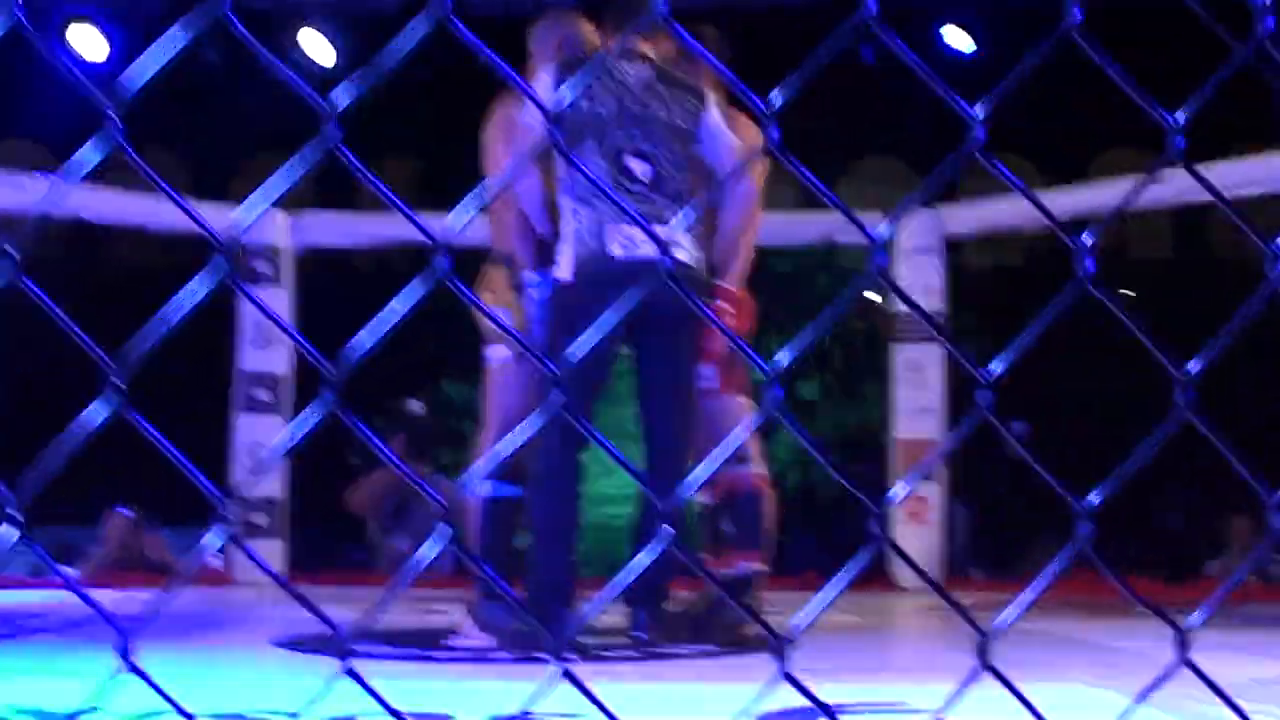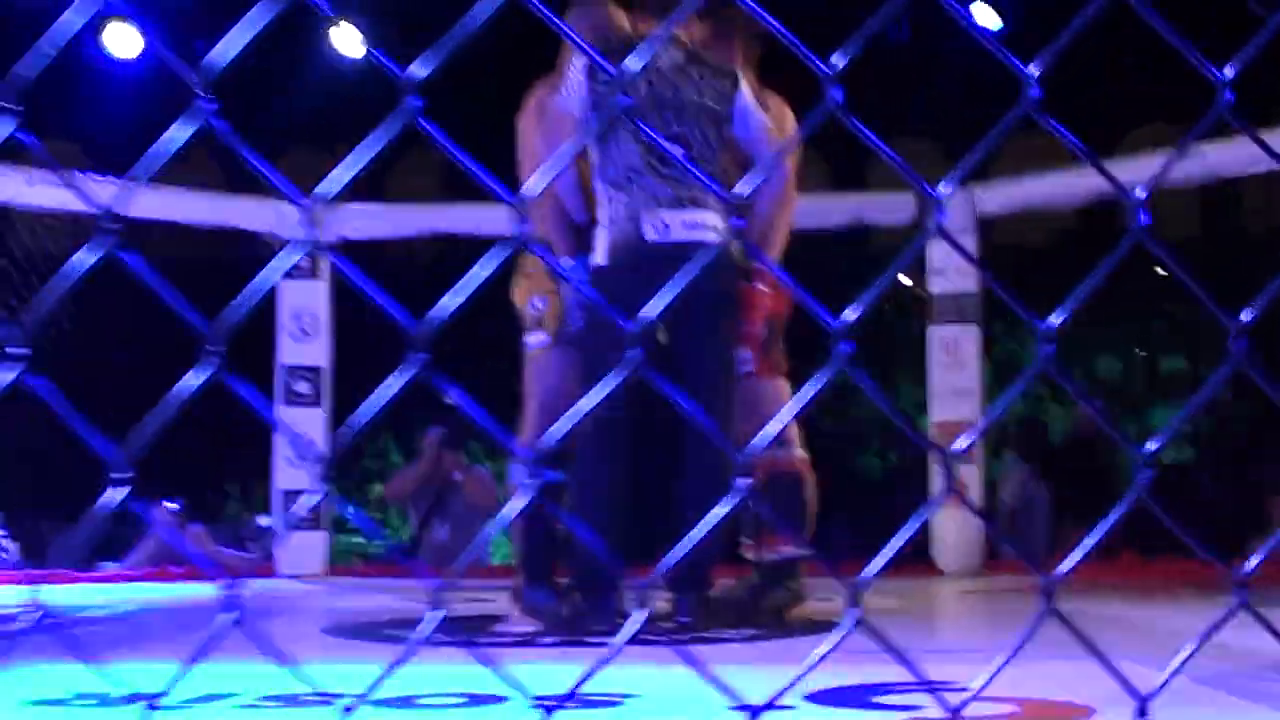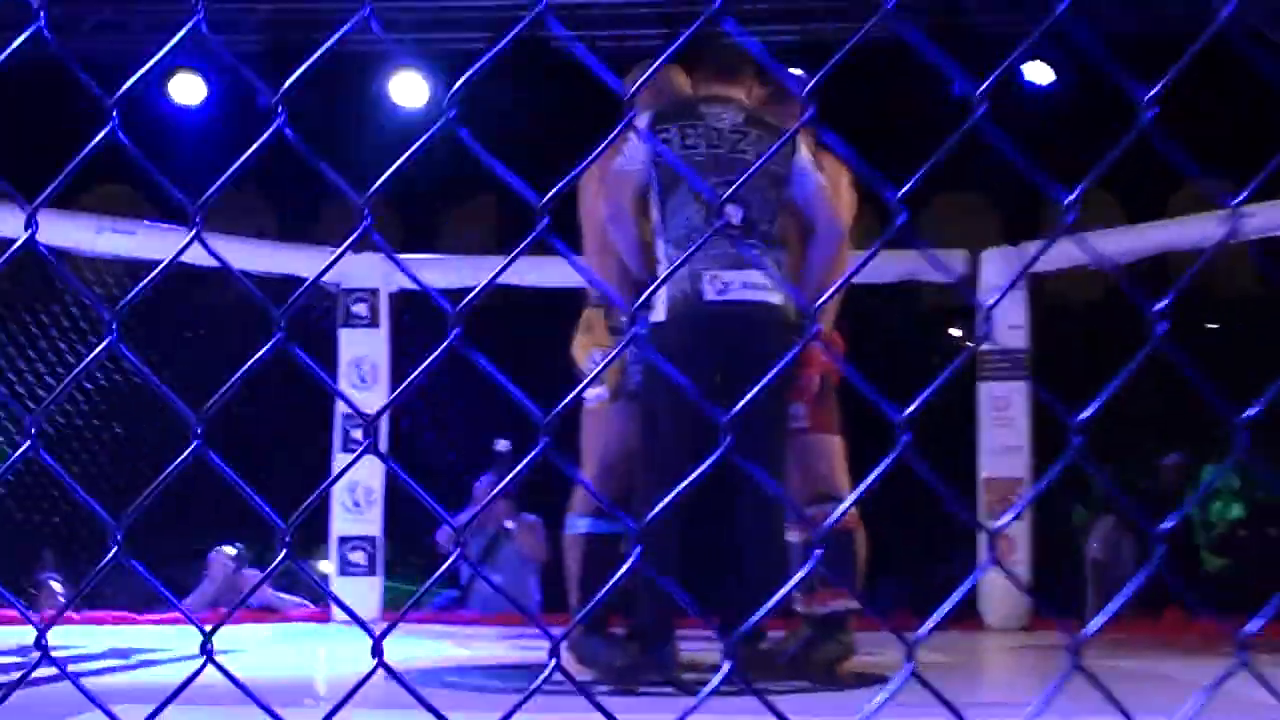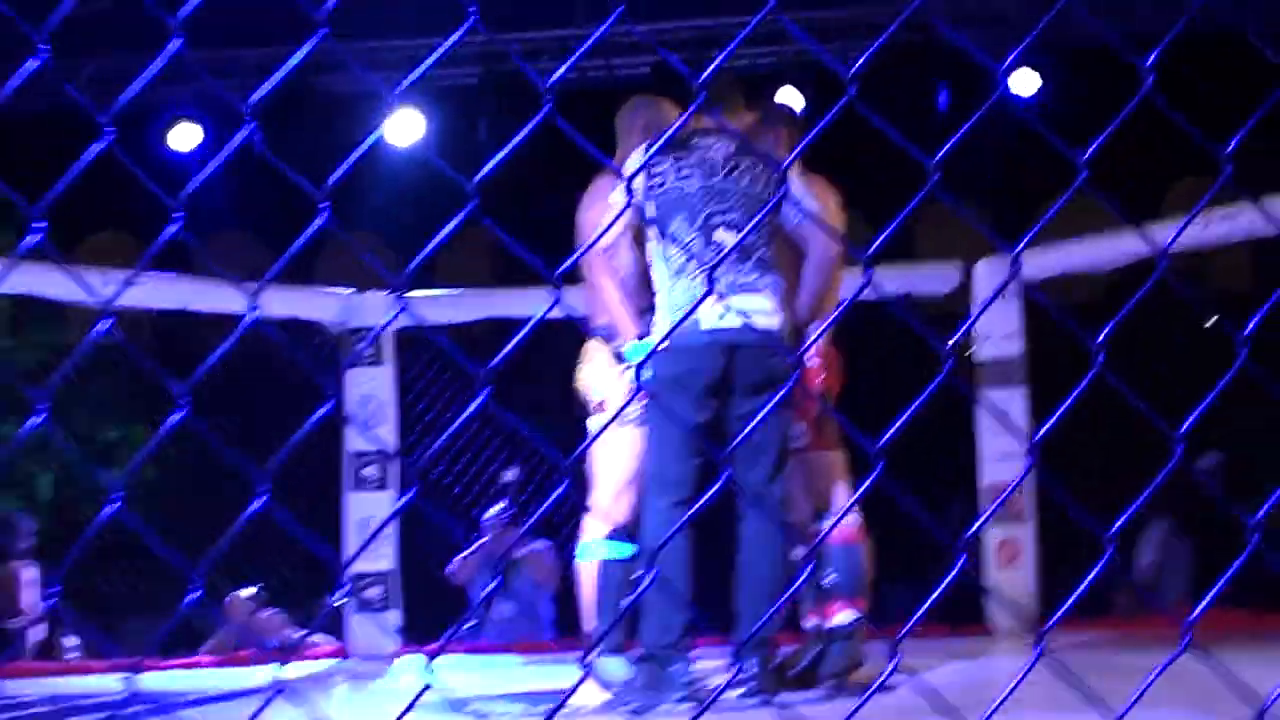
dt=0.2s
person 1, frame 1
left shoulder: (564, 78)
right shoulder: (690, 96)
left elbow: (519, 166)
right elbow: (741, 181)
left wrist: (552, 235)
right wrist: (706, 253)
left hip: (593, 266)
right hip: (674, 269)
left knee: (562, 430)
right knee: (668, 435)
left ankle: (552, 602)
right ankle: (649, 601)
person 1, frame 2
left shoulder: (596, 62)
right shoulder: (724, 79)
right elbow: (776, 161)
left wrist: (588, 220)
right wrist: (747, 236)
left hip: (630, 250)
right hip: (709, 251)
left knee: (605, 418)
right knee: (705, 419)
left ankle: (596, 588)
right ankle: (691, 585)
person 1, frame 3
left shoulder: (657, 124)
right shoulder: (782, 138)
left elbow: (614, 206)
right elbow: (831, 224)
left wrist: (647, 278)
right wrist: (801, 297)
left hip: (686, 310)
right hip: (764, 311)
left knee: (663, 472)
right knee: (759, 475)
left ankle: (654, 639)
right ankle: (743, 637)
person 1, frame 4
left shoulder: (653, 158)
right shoulder: (770, 166)
left elbow: (609, 241)
right elbow: (823, 248)
left wrist: (643, 314)
right wrist: (795, 320)
left hip: (686, 338)
right hip: (761, 337)
left knee: (668, 496)
right knee: (760, 495)
left ankle: (664, 659)
right ankle: (754, 655)
person 2, frame 1
left shoulder: (730, 126)
left elbow: (746, 208)
left wrist: (723, 287)
left hip: (712, 303)
left knee: (730, 445)
right knee: (706, 449)
left ankle: (744, 584)
right ankle: (724, 582)
person 2, frame 2
left shoulder: (763, 107)
left elbow: (780, 191)
left wrist: (758, 270)
left hip: (748, 285)
left knee: (769, 429)
right knee: (743, 431)
left ankle: (784, 566)
right ankle: (765, 566)
person 2, frame 3
left shoulder: (820, 167)
left elbow: (835, 252)
left wrist: (815, 329)
left hip: (803, 344)
left knee: (822, 485)
right knee: (797, 490)
left ankle: (834, 620)
right ankle: (814, 619)
person 2, frame 4
left shoulder: (809, 192)
left elbow: (827, 270)
left wrist: (810, 346)
left hip: (800, 364)
left knee: (828, 502)
right knee: (798, 507)
left ankle: (845, 633)
right ankle: (823, 632)
person 3, frame 1
right shoulder: (516, 109)
right elbow: (506, 199)
right wrist: (533, 273)
right hip: (524, 286)
right knee: (507, 432)
right ankle: (489, 589)
person 3, frame 2
right shoulder: (551, 98)
right elbow: (540, 190)
right wrist: (568, 260)
right hip: (560, 275)
right knee: (547, 420)
left ankle: (564, 572)
right ankle: (532, 576)
person 3, frame 3
right shoulder: (614, 157)
right elbow: (601, 247)
right wrist: (630, 315)
right hip: (620, 332)
left knee: (633, 477)
right knee: (607, 473)
right ankle: (587, 625)
person 3, frame 4
right shoulder: (608, 190)
right elbow: (602, 274)
right wrist: (636, 344)
right hip: (624, 362)
left knee: (639, 504)
right knee: (614, 501)
left ankle: (633, 642)
right ankle: (602, 647)
